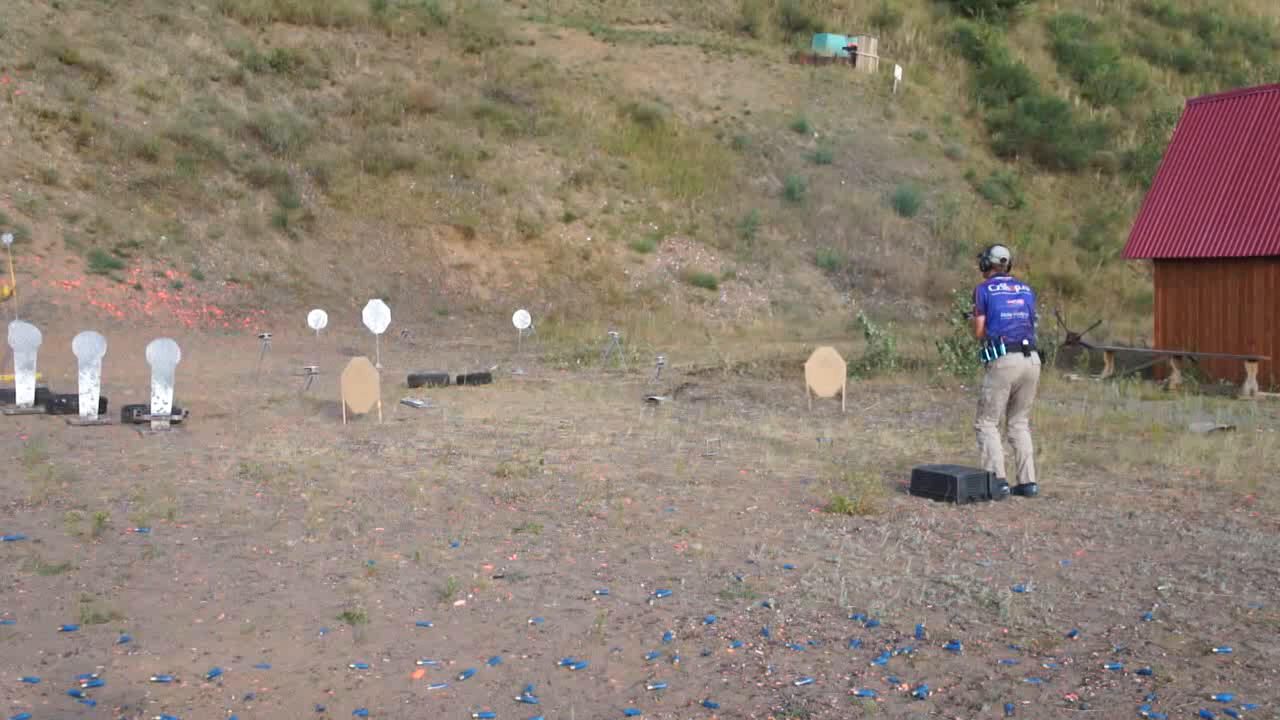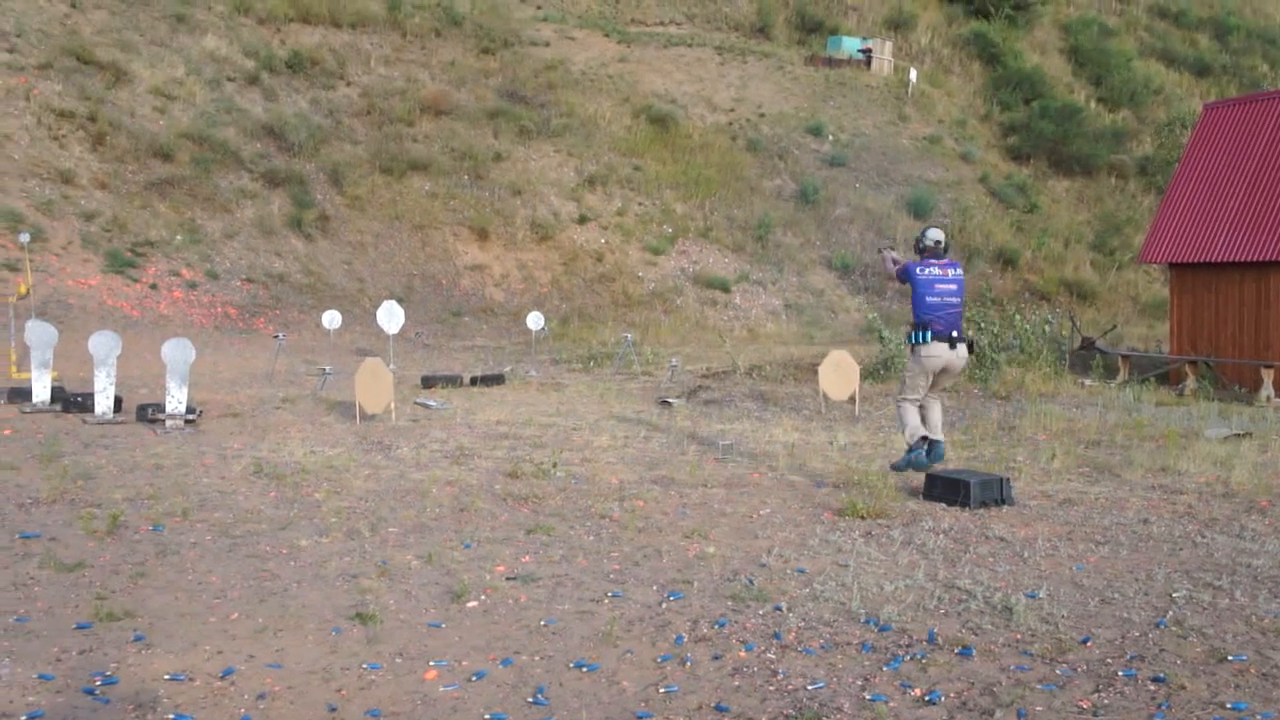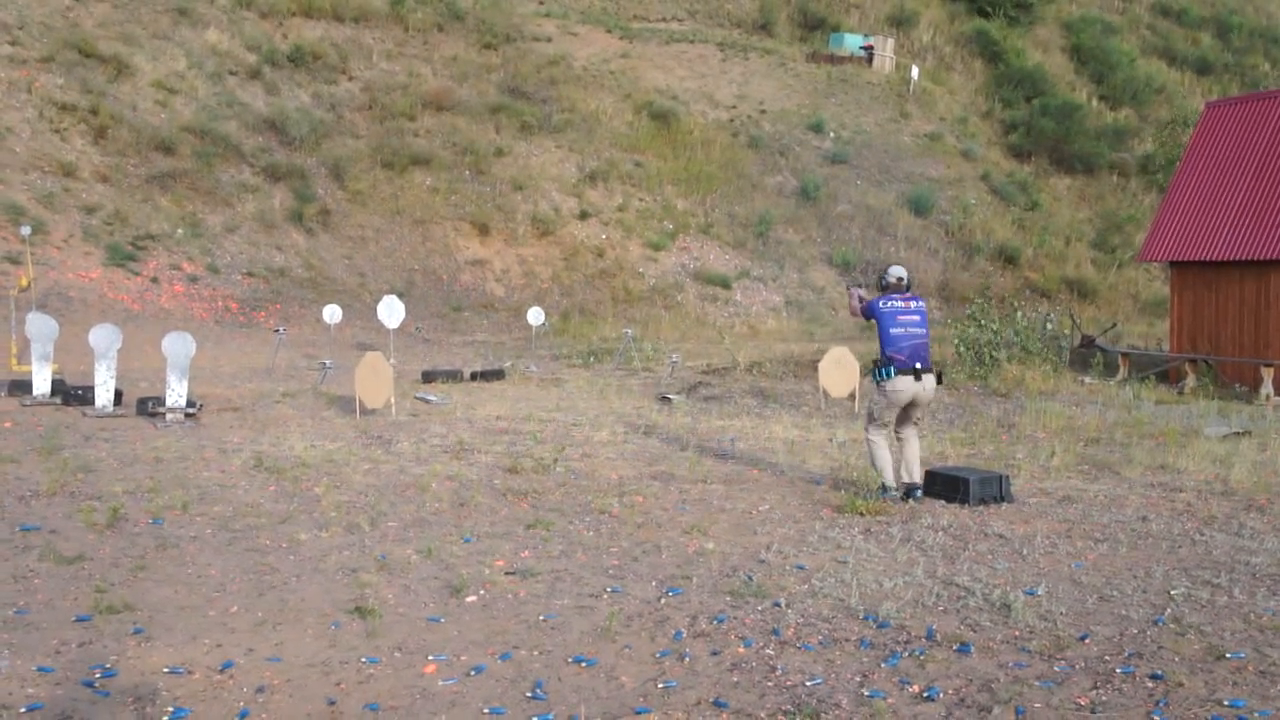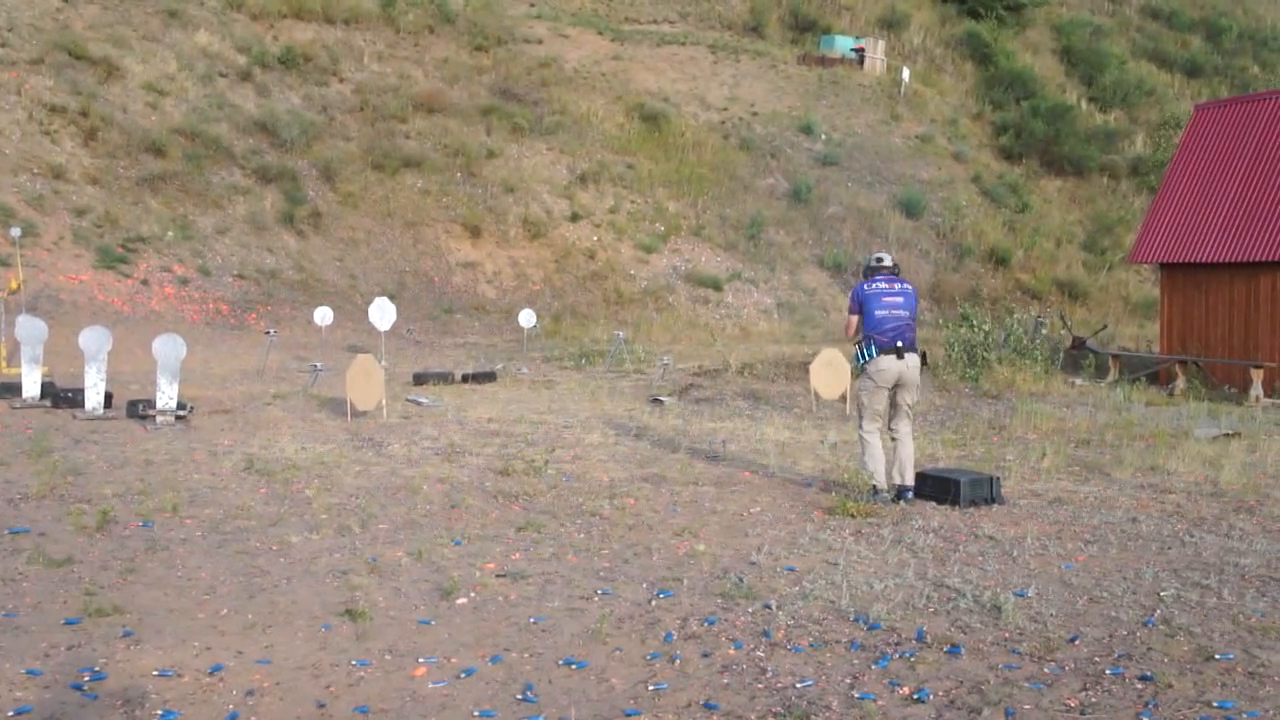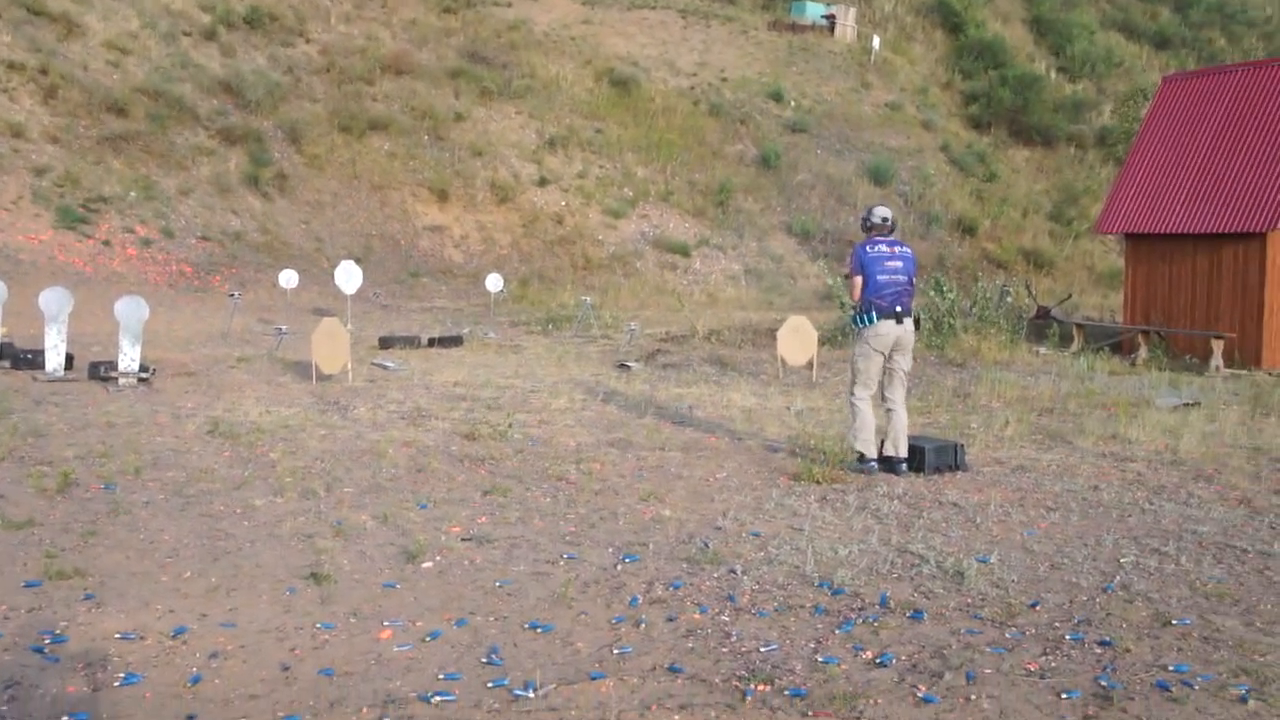
dt=1s
person 1, frame 1
left shoulder: (983, 289)
right shoulder: (1027, 290)
left elbow: (979, 332)
left wrist: (974, 318)
left hip: (1003, 362)
right hip: (1031, 361)
left knee: (987, 424)
right knee: (1019, 425)
left ankle: (997, 480)
right ankle: (1027, 481)
person 1, frame 2
left shoulder: (914, 269)
right shoulder: (957, 269)
left elbow: (892, 273)
left wrist: (887, 259)
right wrist: (899, 259)
left hip: (929, 349)
right hip: (958, 351)
left knee: (908, 401)
right knee: (931, 396)
left ankle: (918, 444)
right ankle: (935, 442)
person 1, frame 3
left shoulder: (879, 304)
right shoulder: (920, 303)
left elbow: (855, 311)
left wrist: (854, 296)
left hip: (896, 382)
right hip: (926, 382)
left knee: (876, 432)
right knee: (908, 430)
left ankle: (889, 486)
right ankle: (913, 484)
person 1, frame 4
left shoulder: (861, 289)
right shoulder: (909, 288)
left elbow: (850, 333)
left wrist: (860, 332)
left hip: (879, 362)
right hip: (910, 361)
left knee: (870, 428)
right knee: (902, 427)
left ankle: (880, 488)
right ankle: (905, 487)
person 1, frame 5
left shoulder: (861, 250)
right shoulder: (907, 252)
left elbow: (855, 295)
right elbow: (911, 290)
left hip: (875, 326)
right hip: (905, 325)
left knee: (862, 394)
right knee: (896, 396)
left ankle: (868, 456)
right ankle: (897, 457)
